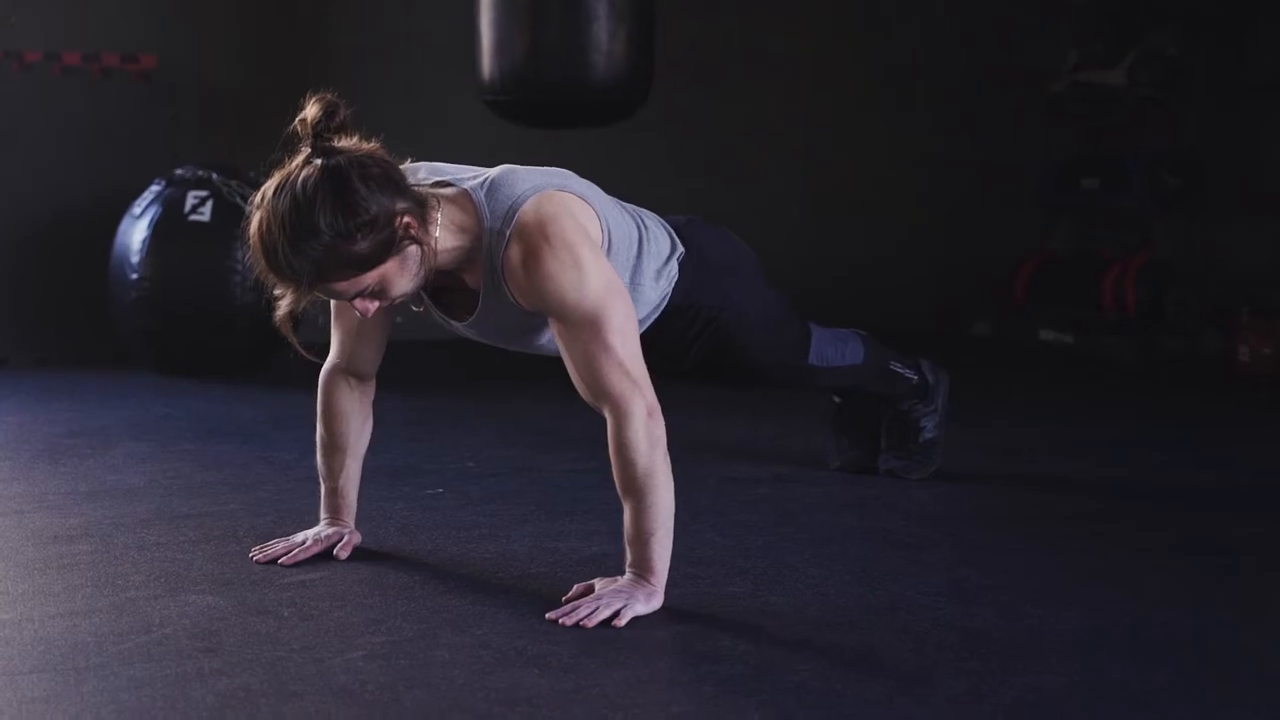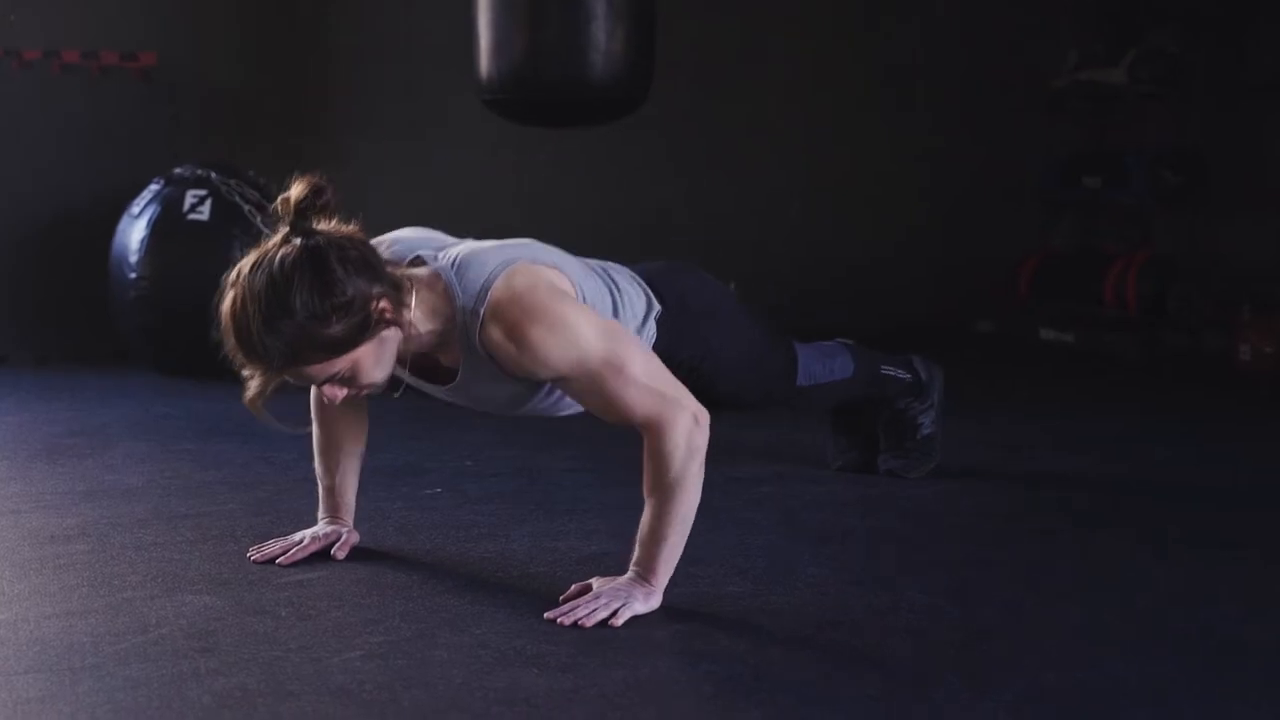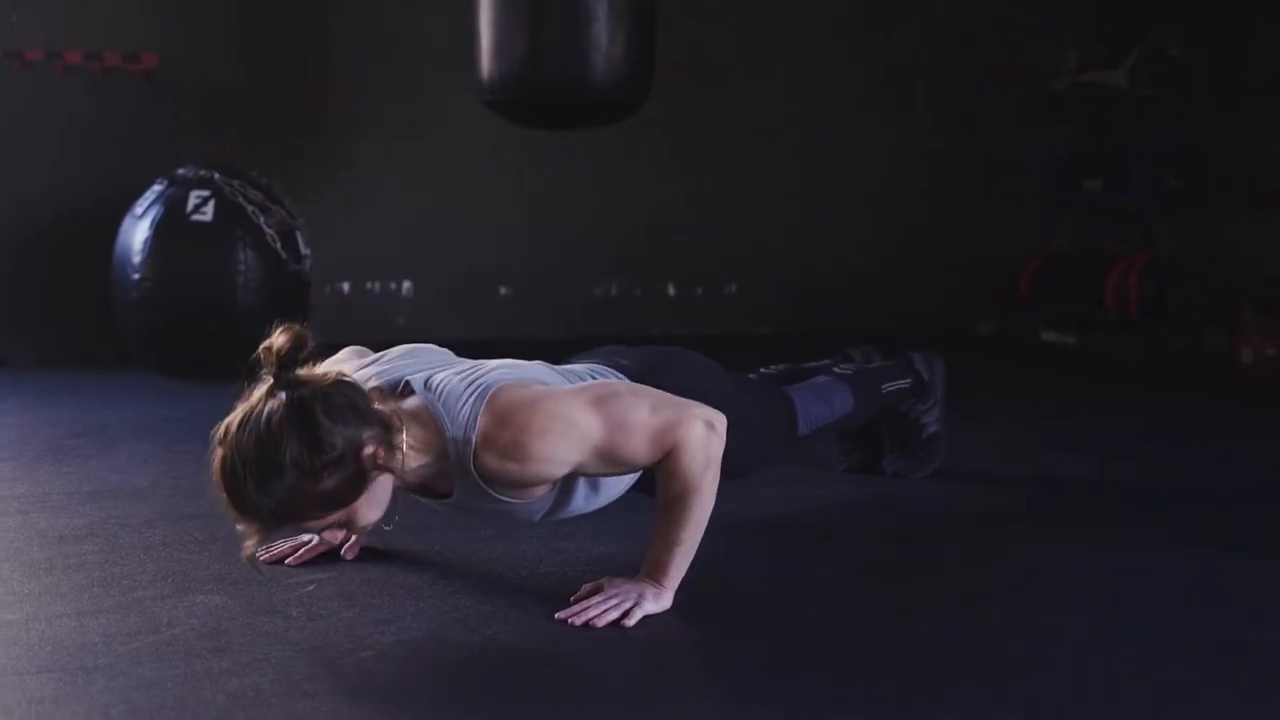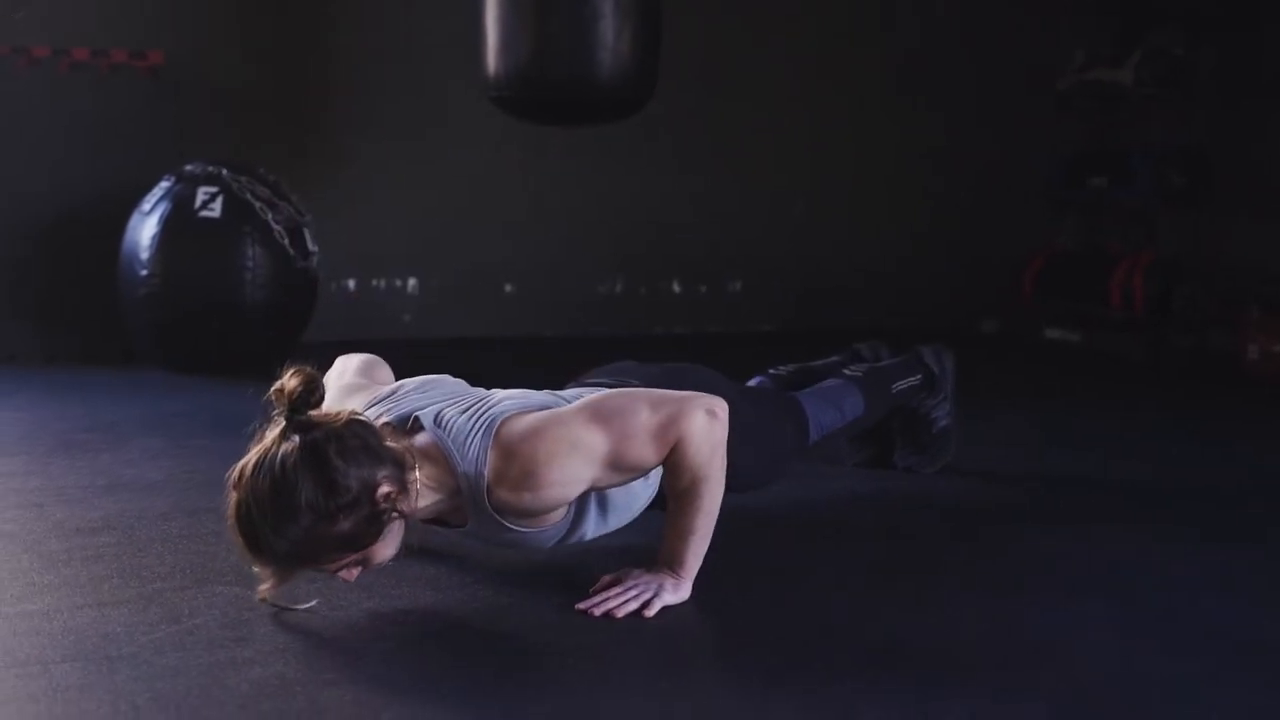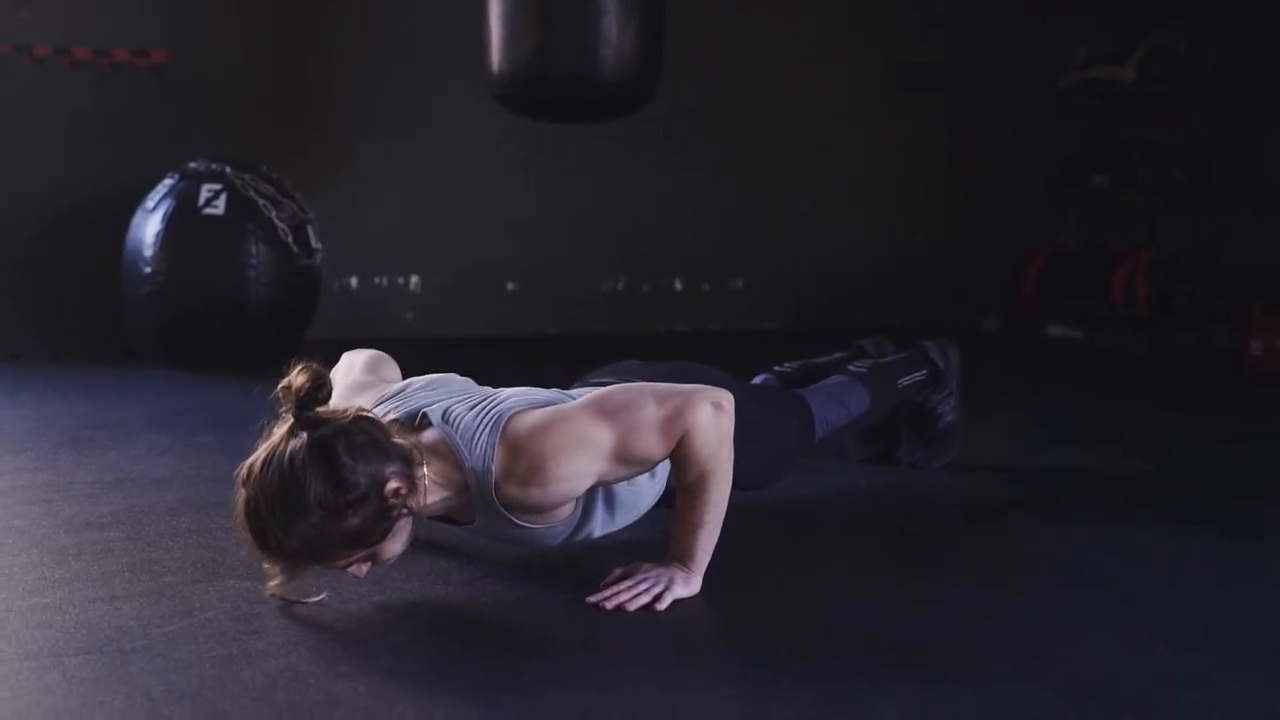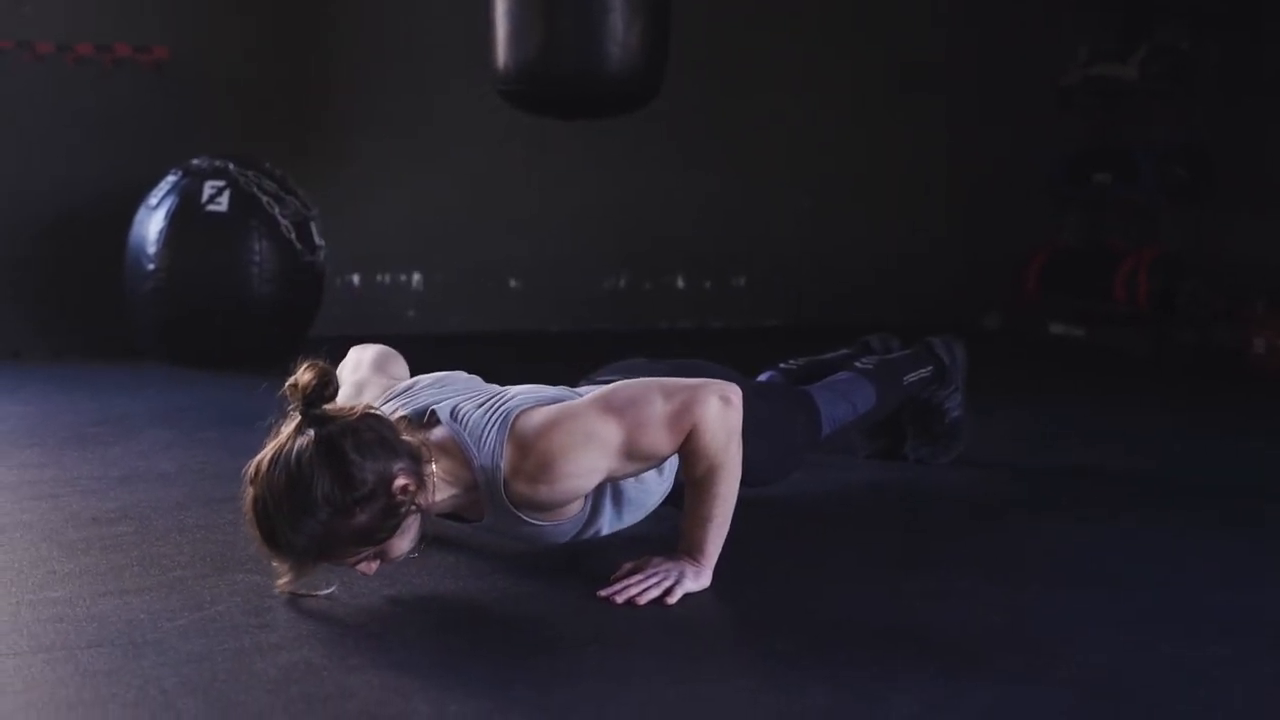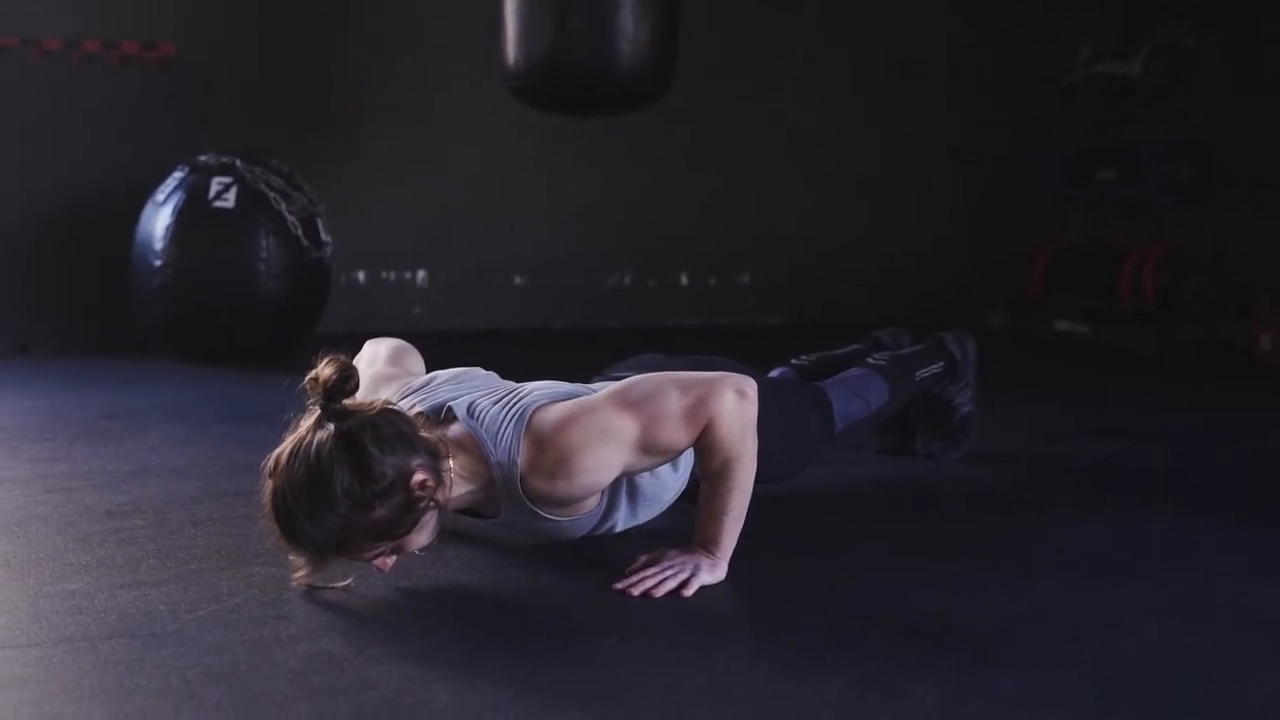
dt=0.7s
person 1, frame 1
left shoulder: (539, 242)
right shoulder: (376, 228)
left elbow: (632, 410)
right elbow: (348, 374)
left wrist: (647, 580)
right wrist: (337, 517)
left hip: (690, 283)
right hip: (626, 306)
left knee: (800, 357)
right knee: (796, 365)
left ankle: (912, 386)
right ankle: (862, 413)
person 1, frame 2
left shoulder: (515, 313)
right shoulder: (359, 287)
left elbow: (681, 419)
right elbow: (340, 396)
left wrist: (646, 582)
right wrist: (336, 515)
left hip: (669, 322)
right hip: (603, 314)
left knee: (789, 373)
right knee: (789, 383)
left ankle: (906, 382)
right ankle: (857, 411)
person 1, frame 3
left shoulder: (506, 436)
right shoulder: (347, 401)
left elbow: (700, 430)
left wrist: (658, 585)
right wrist: (342, 526)
left hip: (667, 400)
right hip: (593, 382)
left knee: (786, 416)
right knee: (775, 400)
left ankle: (907, 383)
right ankle: (838, 367)
person 1, frame 4
left shoulder: (520, 472)
right shoulder: (357, 419)
left elbow: (700, 420)
left wrist: (677, 574)
right wrist: (356, 529)
left hip: (686, 419)
right hip: (605, 402)
left knee: (795, 421)
right knee: (771, 396)
left ankle: (916, 377)
right ankle: (853, 362)
person 1, frame 5
left shoulder: (528, 469)
right shoulder: (359, 417)
left elbow: (706, 412)
right elbow: (365, 358)
left wrist: (687, 567)
right wrist: (373, 522)
left hip: (687, 417)
right hip: (606, 398)
left knee: (803, 418)
right knee: (775, 394)
left ankle: (921, 373)
right ankle: (858, 359)
person 1, frame 6
left shoulder: (538, 466)
right shoulder: (368, 417)
left elbow: (715, 406)
right elbow: (372, 354)
left wrist: (697, 562)
right wrist: (377, 521)
left hip: (698, 414)
right hip: (618, 397)
left knee: (809, 414)
right knee: (779, 389)
left ankle: (926, 369)
right ankle: (866, 355)
person 1, frame 7
left shoulder: (554, 462)
right shoulder: (384, 413)
left elbow: (730, 402)
right elbow: (387, 349)
left wrist: (713, 555)
right wrist: (394, 515)
left hip: (709, 415)
right hip: (629, 395)
left knee: (823, 411)
right knee: (795, 383)
left ankle: (938, 364)
right ankle: (877, 352)
